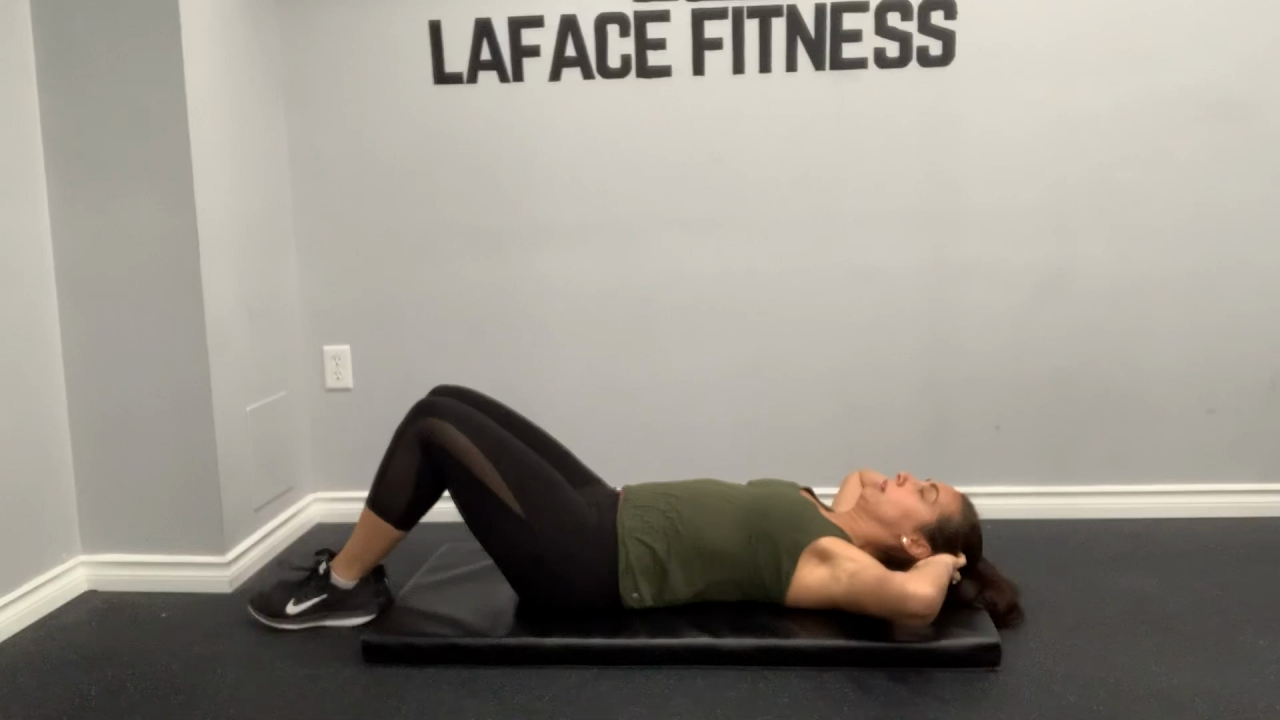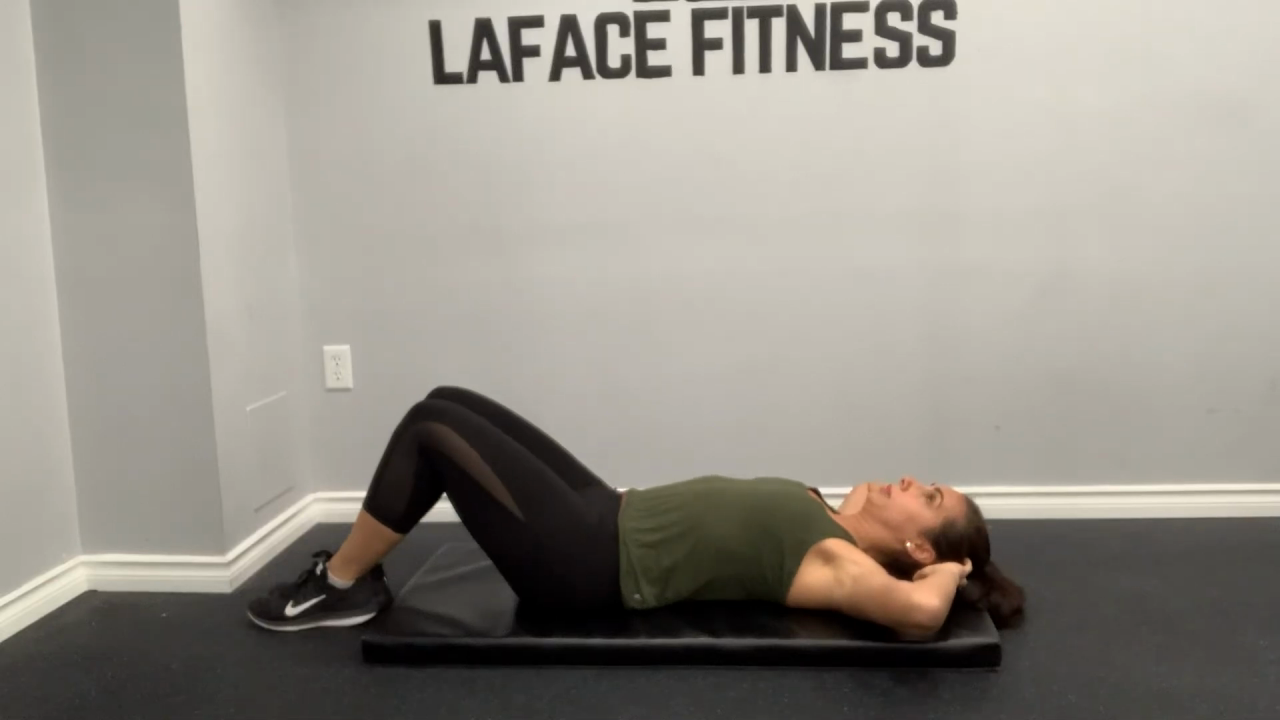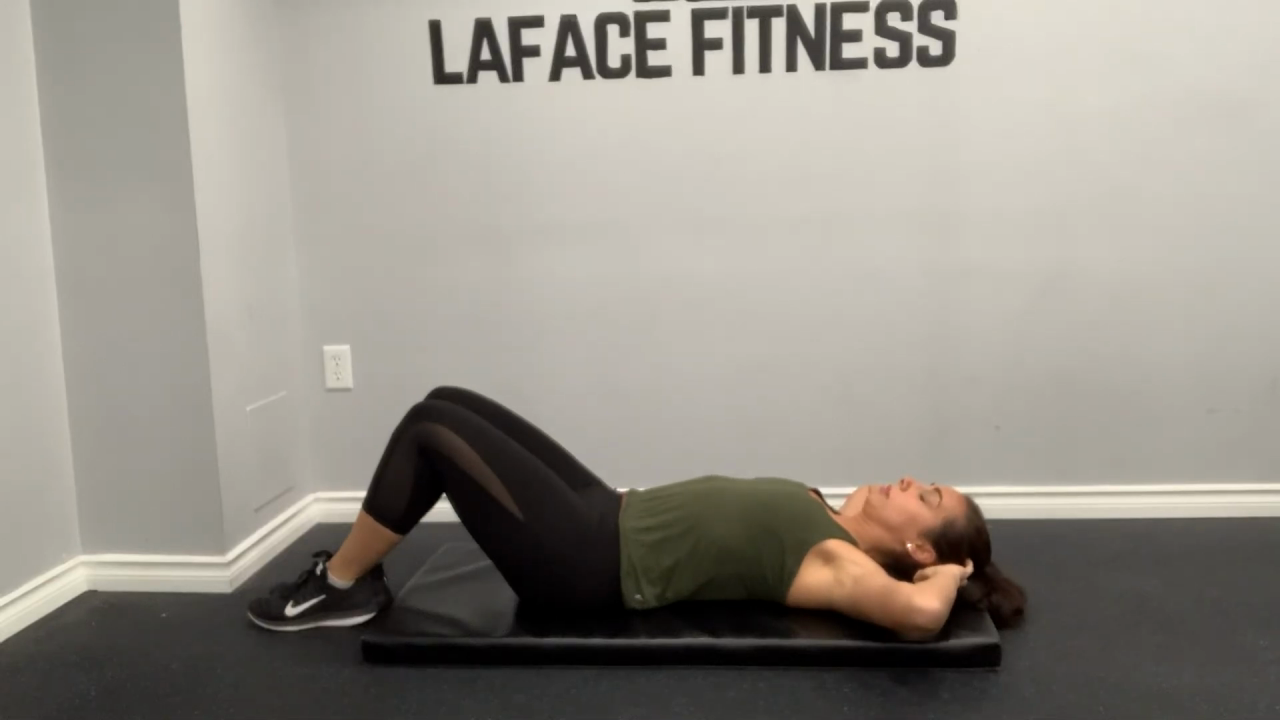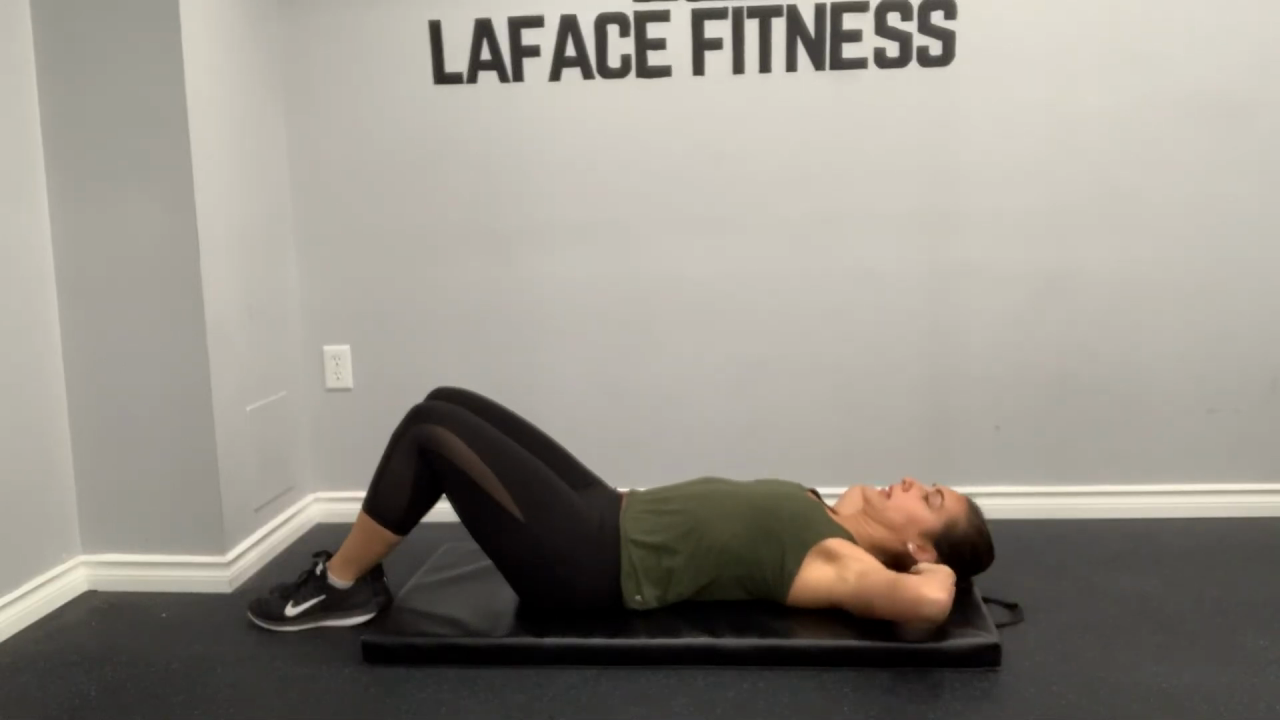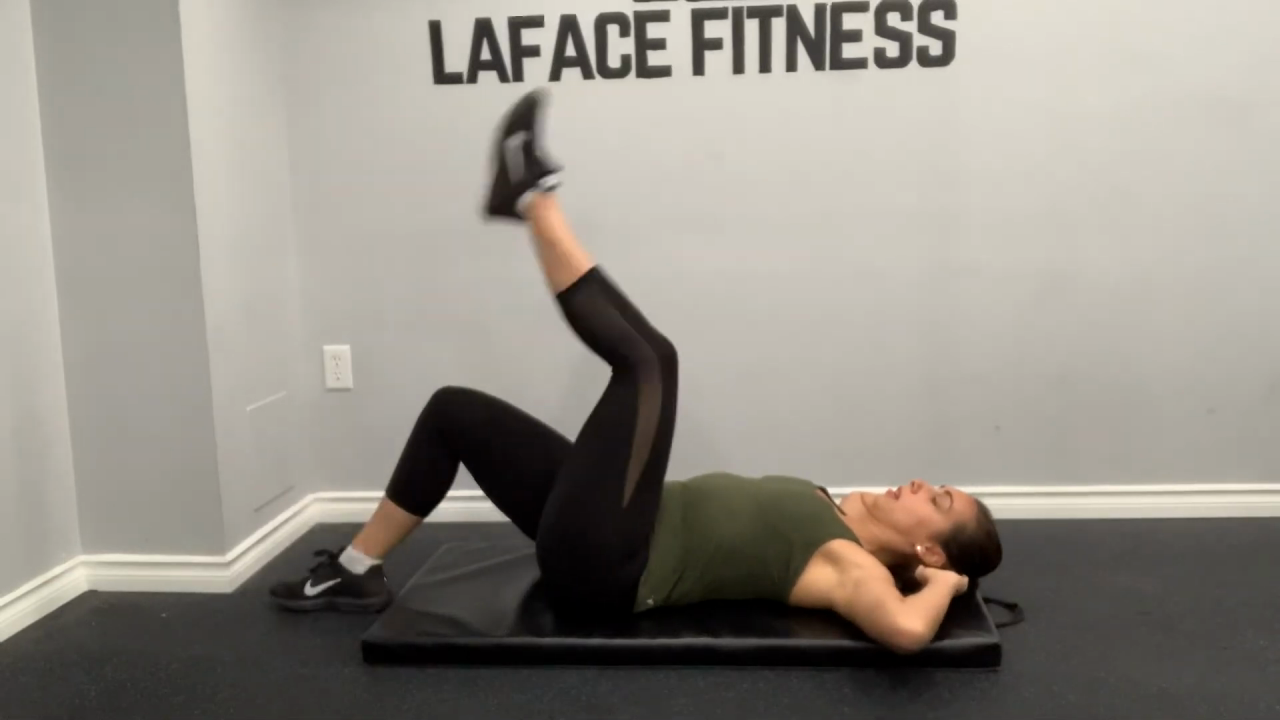
dt=1s
person 1, frame 1
left shoulder: (835, 563)
right shoulder: (828, 524)
left elbow: (917, 599)
left wrist: (945, 565)
right wrist: (858, 491)
left hip: (586, 563)
right hip: (605, 515)
left knee: (434, 426)
right knee: (449, 403)
left ankle: (341, 586)
right ankle: (356, 570)
person 1, frame 2
left shoulder: (838, 564)
right shoulder: (831, 525)
left elbow: (921, 611)
left wrist: (948, 573)
right wrist: (863, 499)
left hip: (586, 564)
right hip: (608, 516)
left knee: (431, 429)
right knee: (448, 404)
left ankle: (340, 586)
right ankle: (359, 572)
person 1, frame 3
left shoulder: (839, 566)
right shoulder: (831, 525)
left elbow: (920, 613)
left wrist: (950, 574)
left hip: (586, 565)
right hip: (608, 517)
left knee: (429, 431)
right knee: (448, 403)
left ankle: (339, 587)
right ankle: (357, 571)
person 1, frame 4
left shoulder: (843, 567)
right shoulder: (832, 526)
left elbow: (929, 604)
left wrist: (940, 573)
right wrist: (863, 504)
left hip: (589, 566)
right hip: (609, 517)
left knee: (429, 431)
right knee: (446, 404)
left ankle: (338, 587)
right ankle: (358, 571)
person 1, frame 5
left shoulder: (854, 568)
right shoulder: (838, 522)
left elbow: (907, 629)
left wrist: (943, 585)
left hip: (601, 567)
right hip: (598, 543)
left knee: (649, 359)
right knee: (454, 408)
left ankle: (534, 195)
right ankle: (356, 570)
